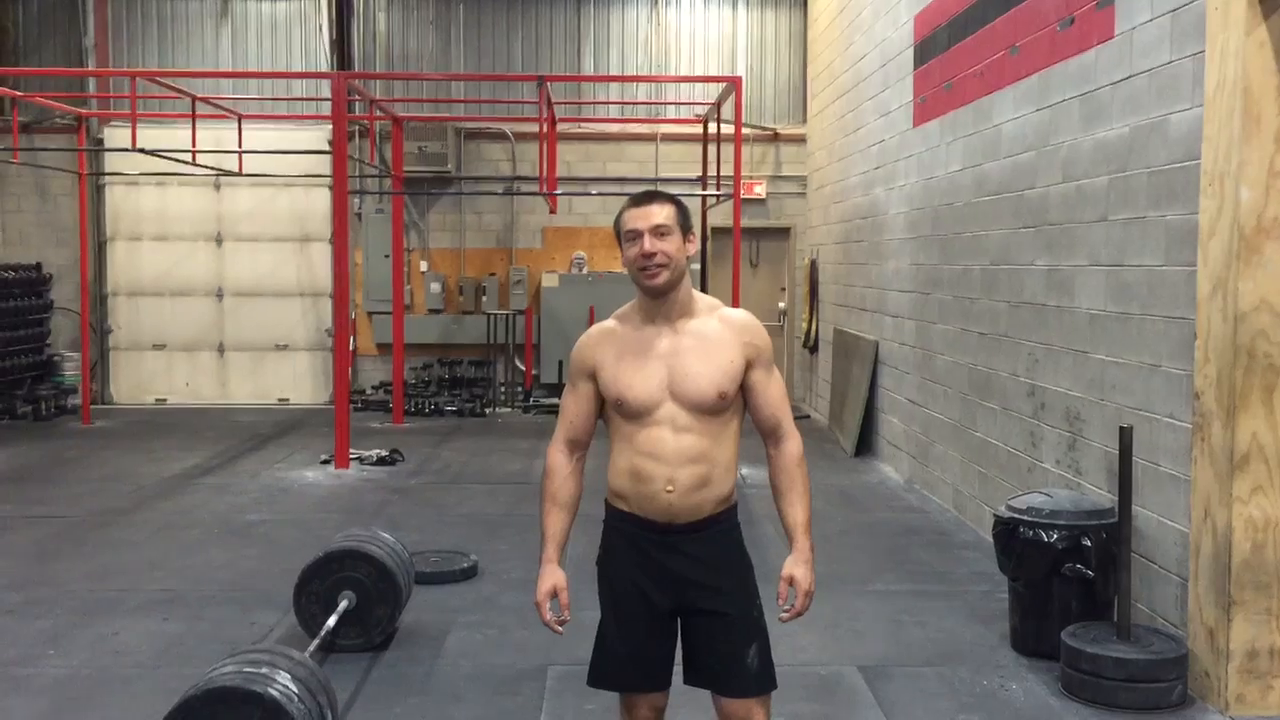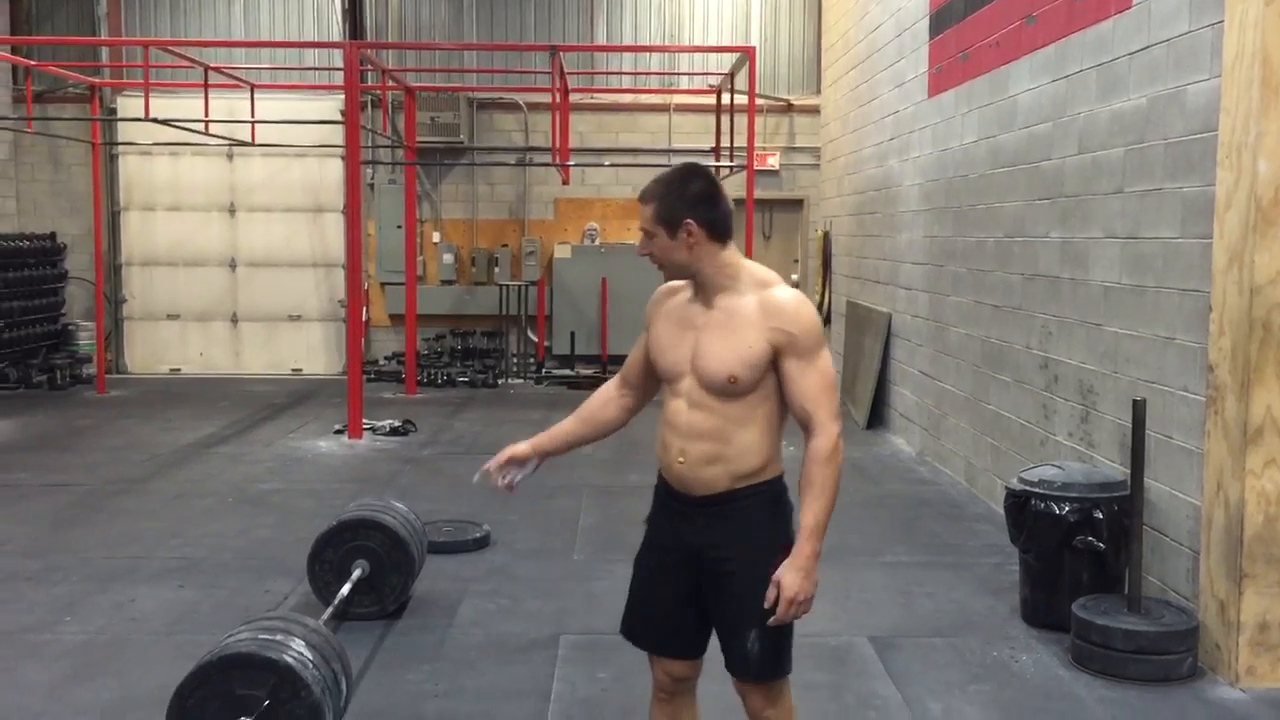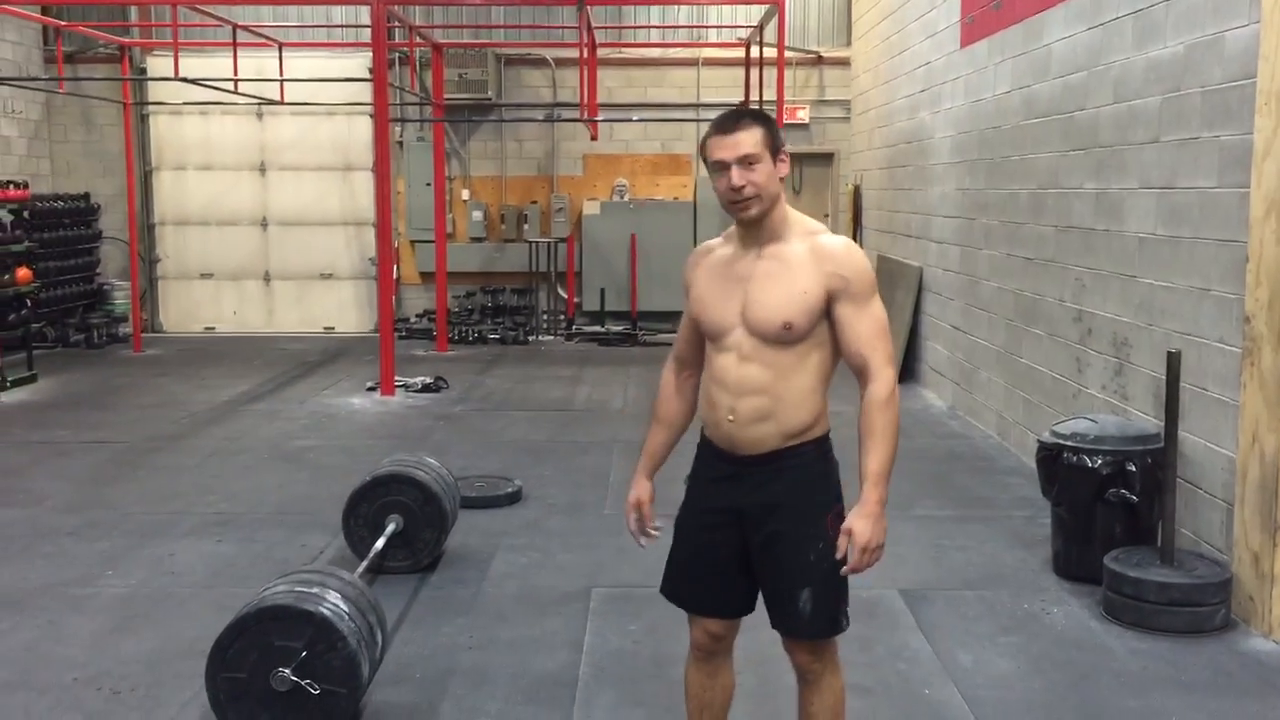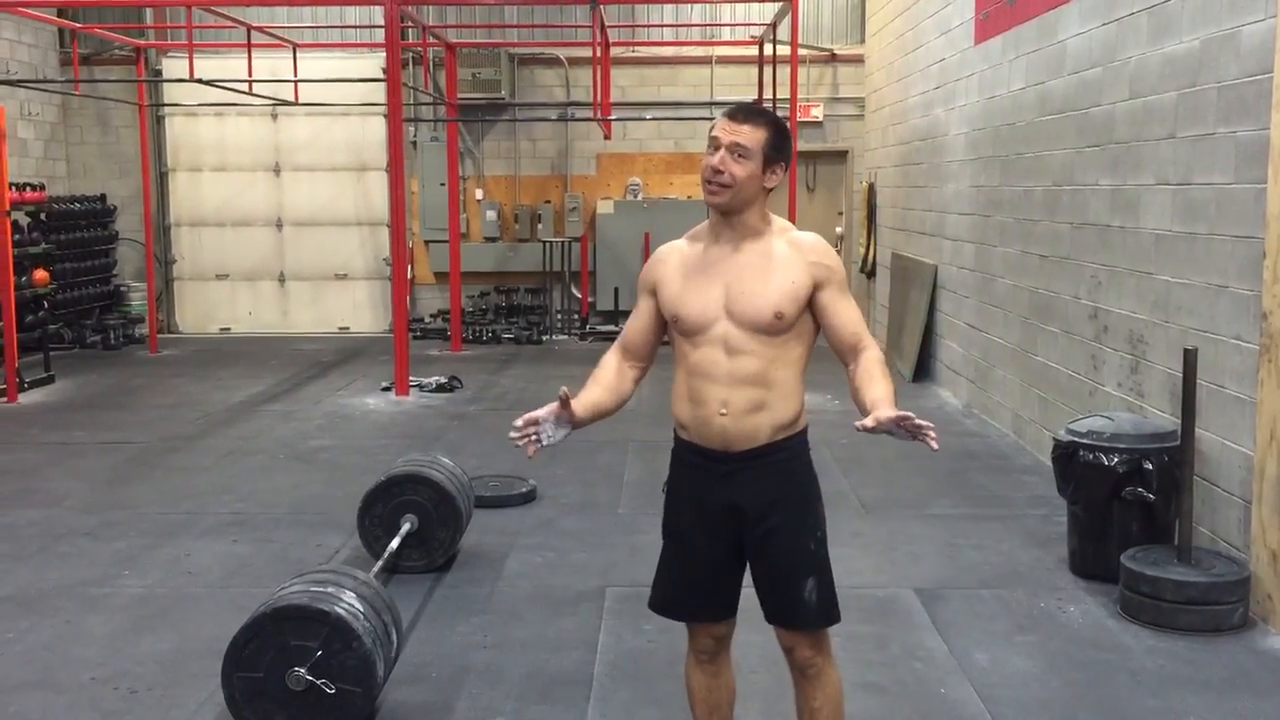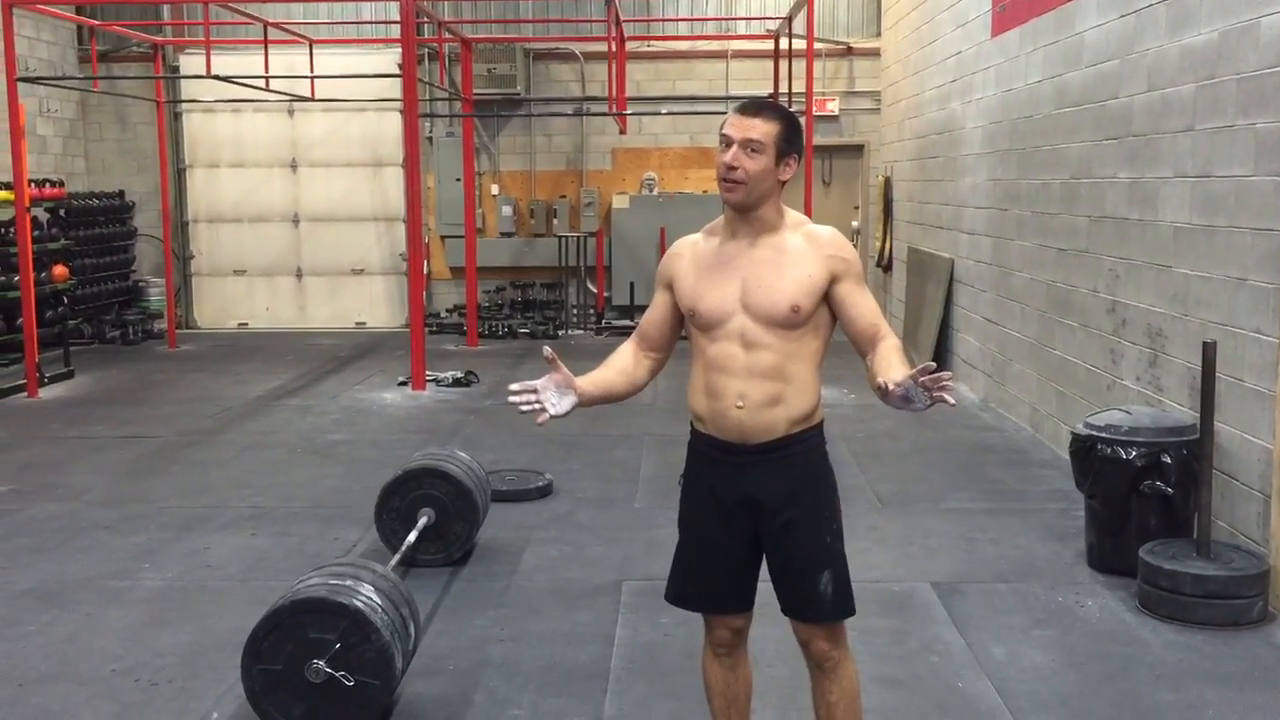
dt=0.7s
person 1, frame 1
left shoulder: (741, 332)
right shoulder: (597, 345)
left elbow: (783, 440)
right elbow: (566, 451)
left wrist: (800, 547)
right wrist: (551, 558)
left hip: (715, 543)
right hip: (630, 545)
person 1, frame 2
left shoulder: (783, 311)
right shoulder: (665, 303)
left elbow: (824, 434)
right elbow: (626, 391)
left wrist: (805, 553)
right wrist: (539, 446)
left hip: (750, 518)
right hip: (672, 513)
person 1, frame 3
left shoulder: (834, 260)
right shoulder: (704, 262)
left elbow: (878, 381)
left wrist: (870, 501)
right wrist: (645, 469)
left hip: (796, 475)
right hip: (714, 472)
left knee: (810, 650)
right knee: (707, 637)
person 1, frame 4
left shoulder: (810, 256)
right shoulder: (667, 262)
left elbow: (859, 350)
right elbow: (628, 358)
left wrist: (881, 408)
right wrist: (574, 412)
left hip: (779, 470)
right hip: (694, 472)
left knee: (806, 645)
right knee: (706, 638)
person 1, frame 5
left shoulder: (826, 250)
right shoulder: (684, 256)
left elbow: (877, 340)
right elbow: (645, 350)
left wrist: (896, 381)
right wrist: (580, 389)
left hip: (795, 464)
right hip: (711, 465)
left knee: (822, 638)
right knee: (723, 631)
